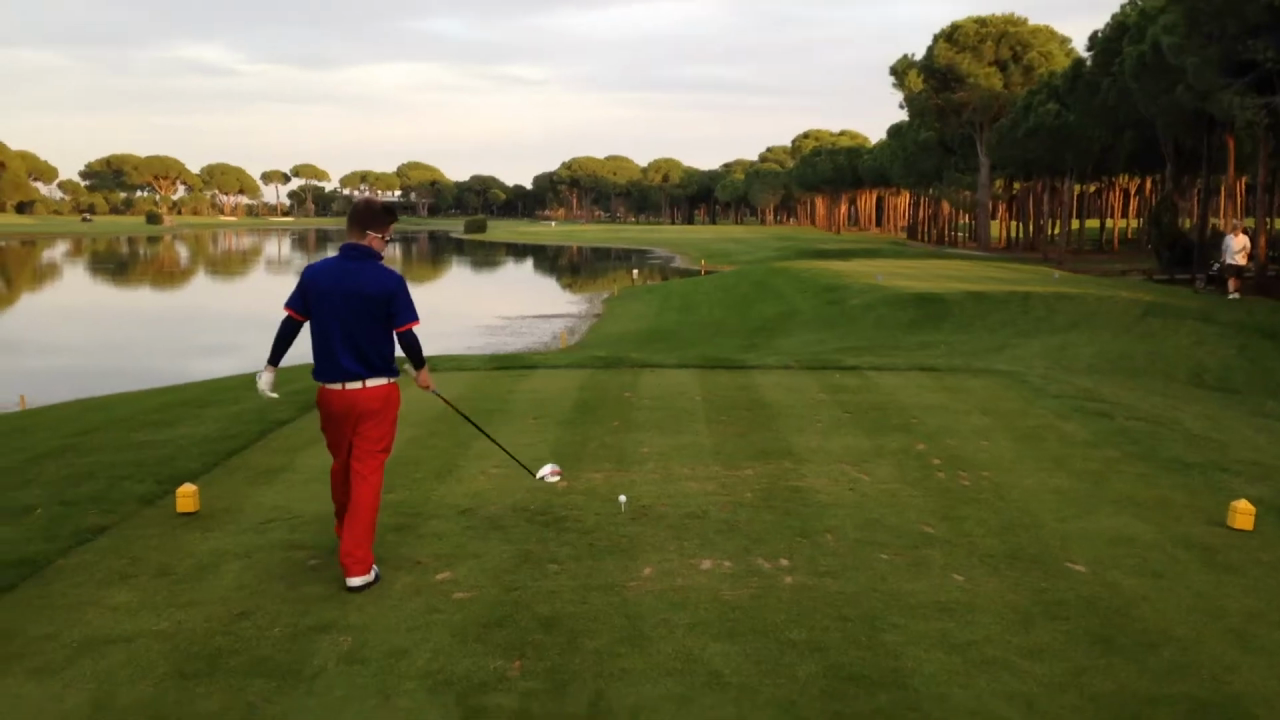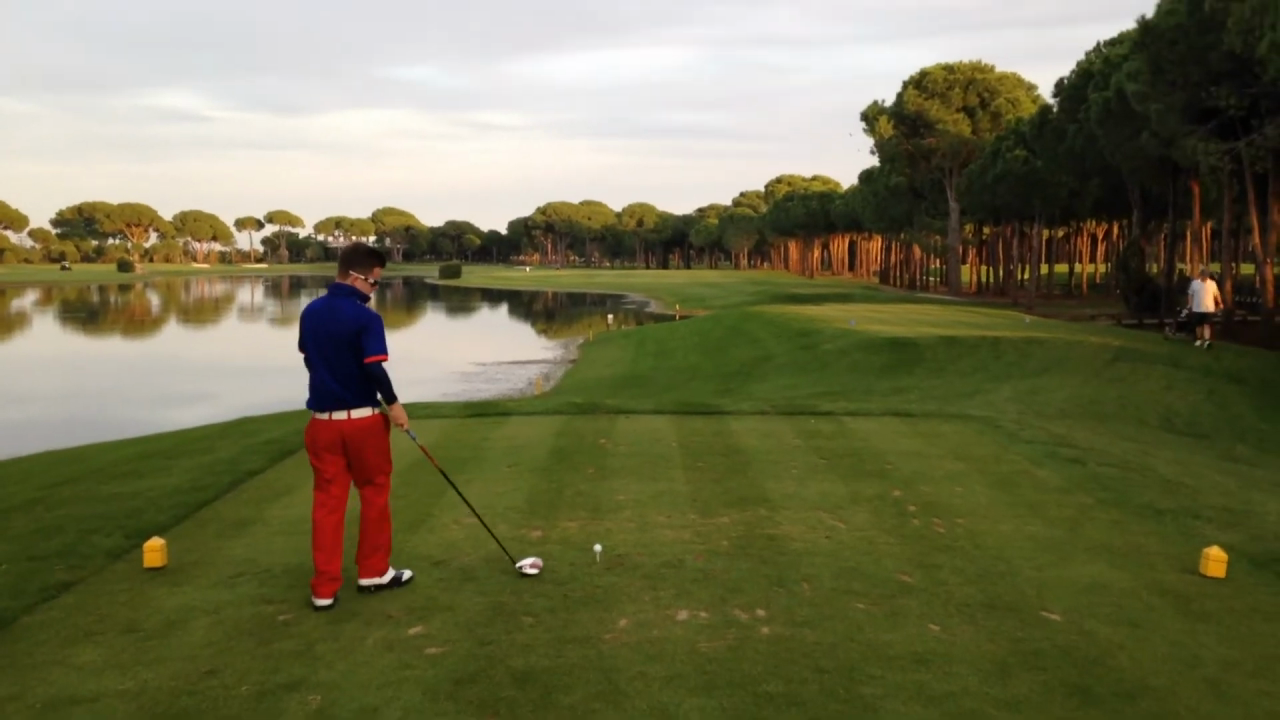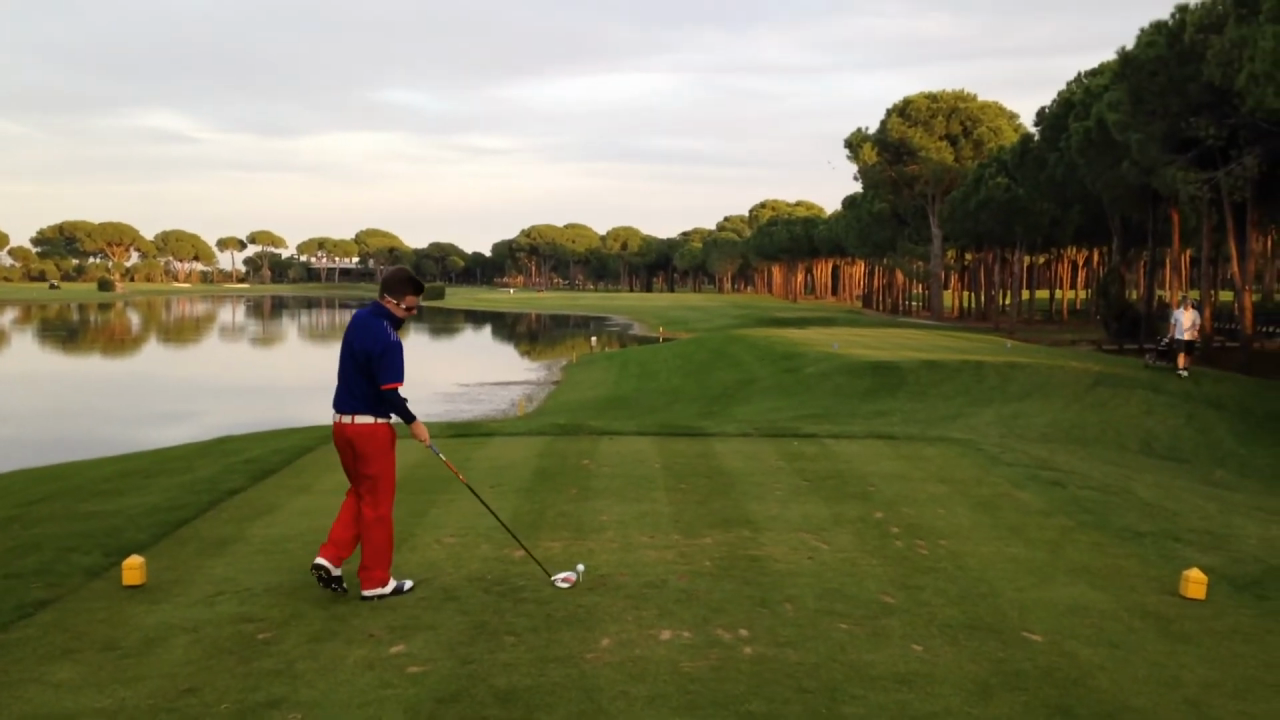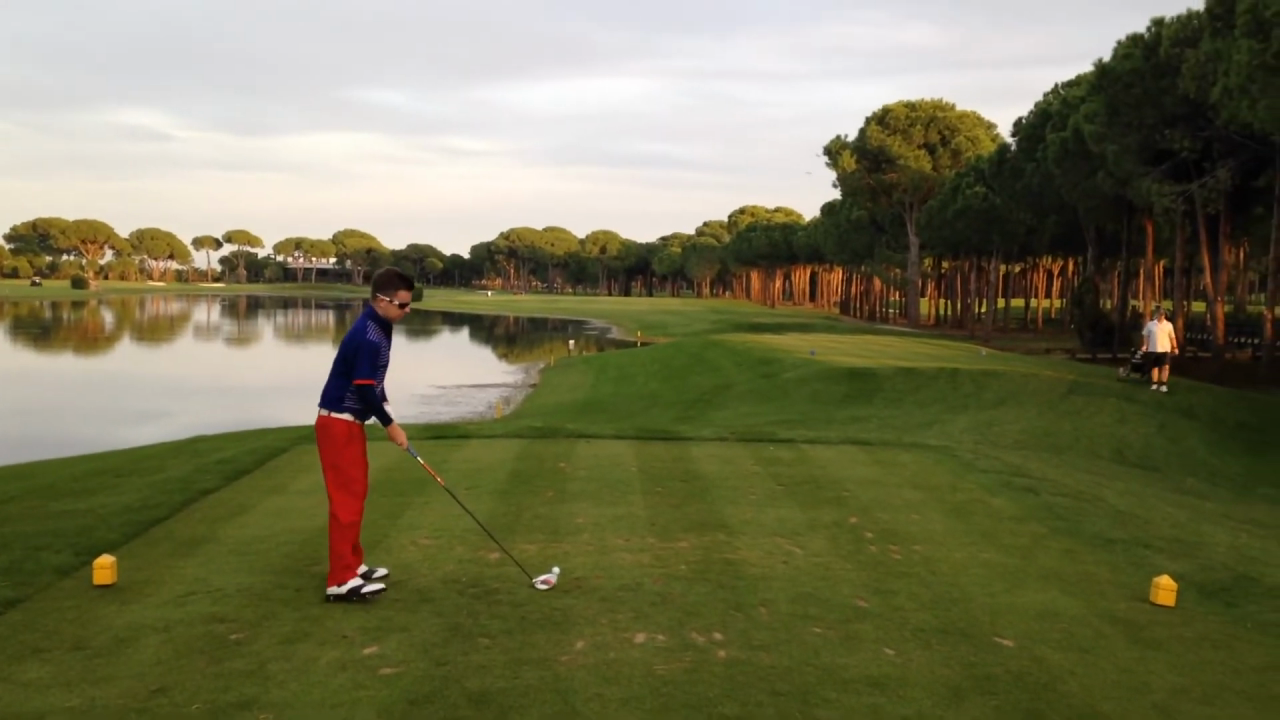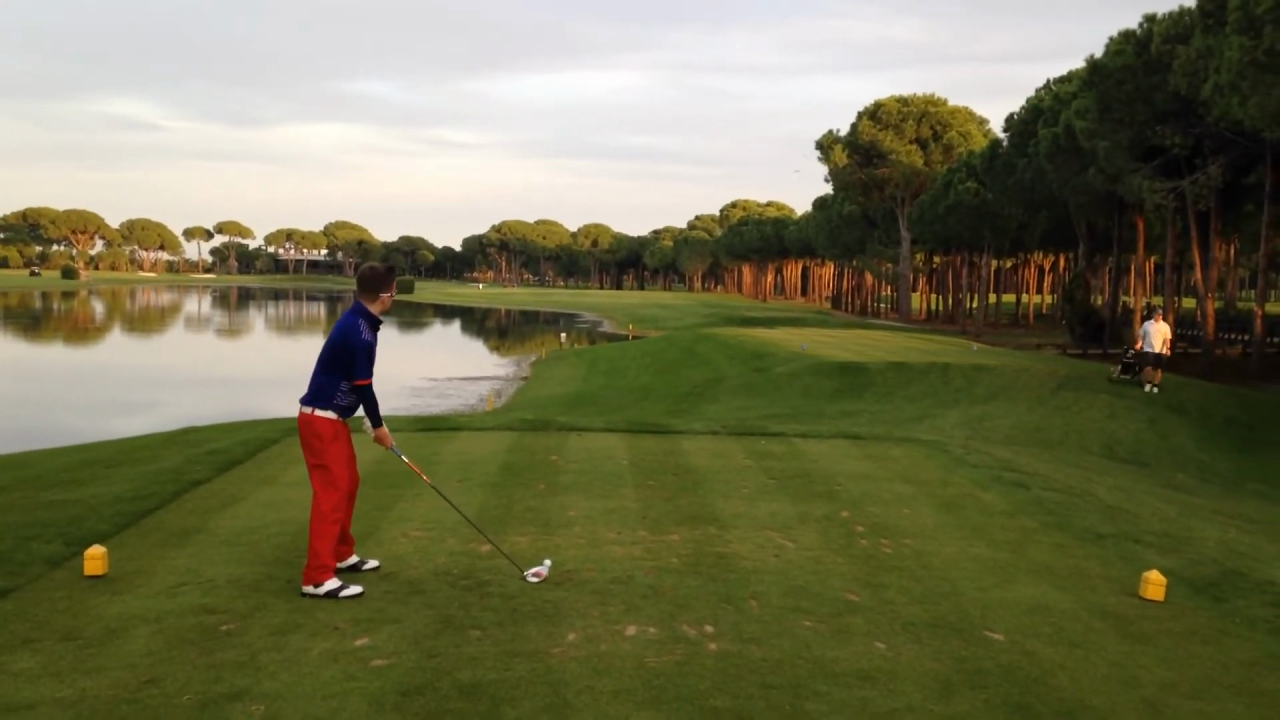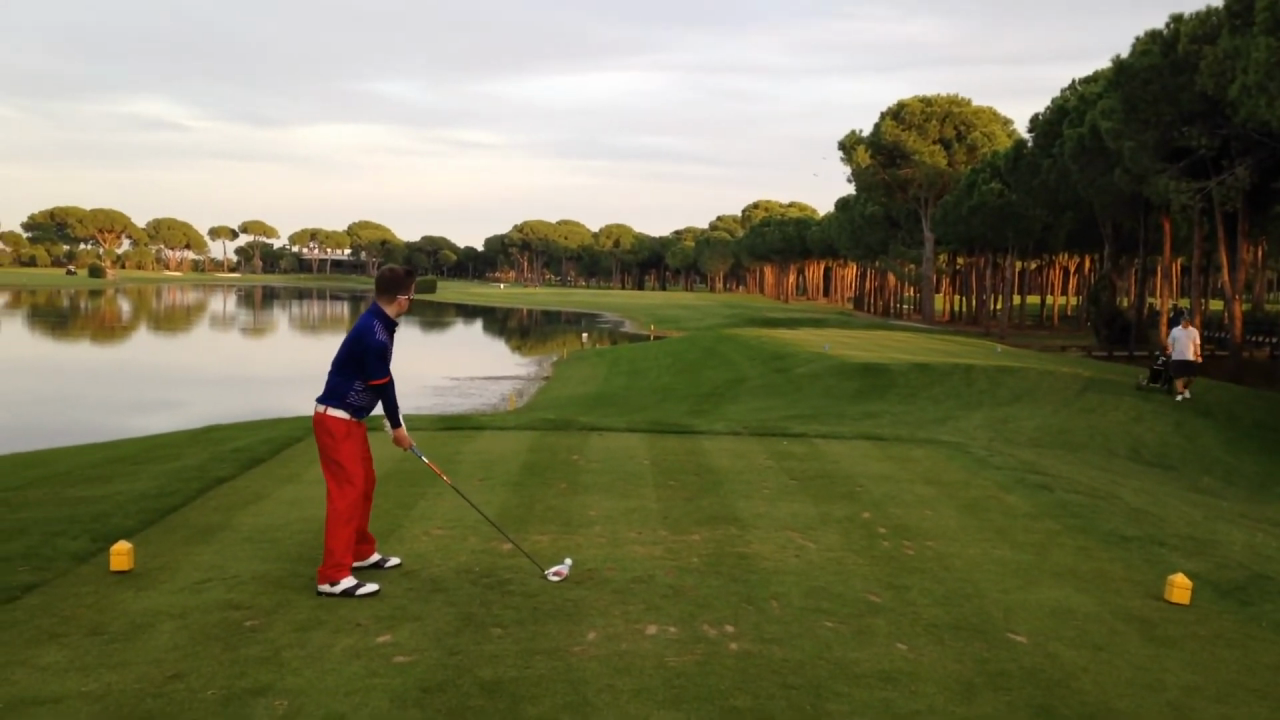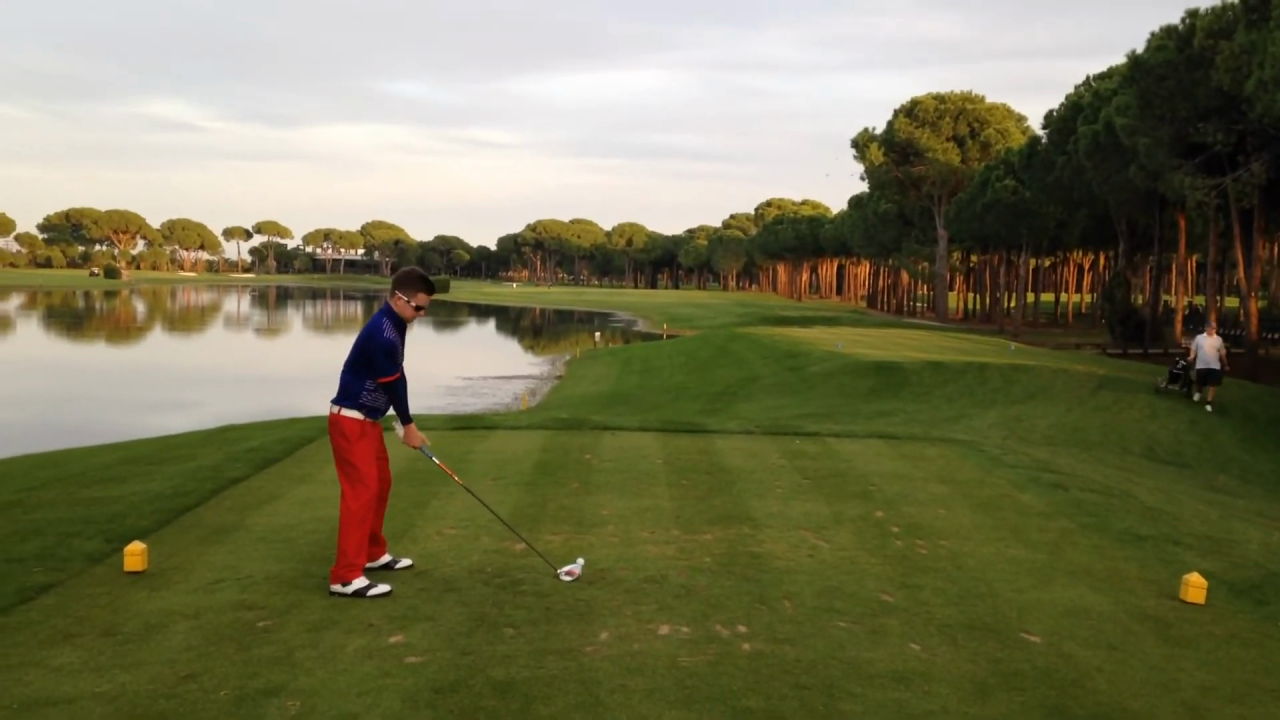
dt=0.5s
person 1, frame 1
left shoulder: (314, 274)
right shoulder: (390, 281)
left elbow: (291, 322)
right elbow: (406, 335)
left wrist: (270, 367)
right wrist: (420, 370)
left hip: (332, 390)
right hip: (377, 391)
left knee: (342, 463)
right knee: (366, 473)
left ankle: (347, 533)
right ankle: (358, 566)
person 1, frame 2
left shoulder: (310, 312)
right shoulder: (366, 318)
right elbow: (374, 369)
right wrist: (394, 405)
left hip: (321, 420)
right hip: (363, 419)
left knee: (327, 501)
right knee: (374, 490)
left ankle: (324, 588)
right ankle: (374, 571)
person 1, frame 3
left shoulder: (359, 318)
right shoulder: (388, 341)
right elbow: (389, 393)
right wrist: (413, 423)
left hip: (343, 422)
right hip: (371, 427)
left knee: (359, 493)
right knee: (377, 503)
left ankle: (330, 557)
right ankle: (375, 581)
person 1, frame 4
left shoulder: (377, 327)
right shoulder: (368, 336)
right elbow: (364, 389)
left wrist: (385, 404)
right wrist: (390, 425)
left hip: (348, 421)
right hip: (338, 423)
left knee: (355, 493)
right knee: (346, 498)
left ankle: (350, 563)
right ankle: (341, 578)
person 1, frame 5
left shoulder: (357, 321)
right shoulder: (360, 334)
right elbow: (363, 387)
left wrist: (374, 422)
right wrist: (378, 427)
left hip: (331, 417)
right hip: (322, 419)
left knee: (347, 484)
right knee: (331, 493)
left ankle: (341, 553)
right ankle: (318, 578)
person 1, frame 6
left shoulder: (379, 324)
right shoulder: (374, 335)
left elbow: (384, 380)
right elbow: (382, 385)
left wrist: (396, 422)
right wrist: (397, 428)
left hip: (350, 418)
right hip: (336, 419)
left knee: (364, 483)
right knee: (347, 491)
left ankle: (361, 552)
right ankle: (333, 576)
person 1, frame 7
left shoulder: (393, 324)
right shoulder: (381, 333)
left elbow: (397, 378)
right elbow: (392, 383)
left wrist: (407, 424)
right wrist: (408, 426)
left hip: (367, 418)
right hip: (350, 420)
left knee: (379, 484)
right knee: (361, 491)
left ankle: (372, 553)
right ankle: (346, 576)
